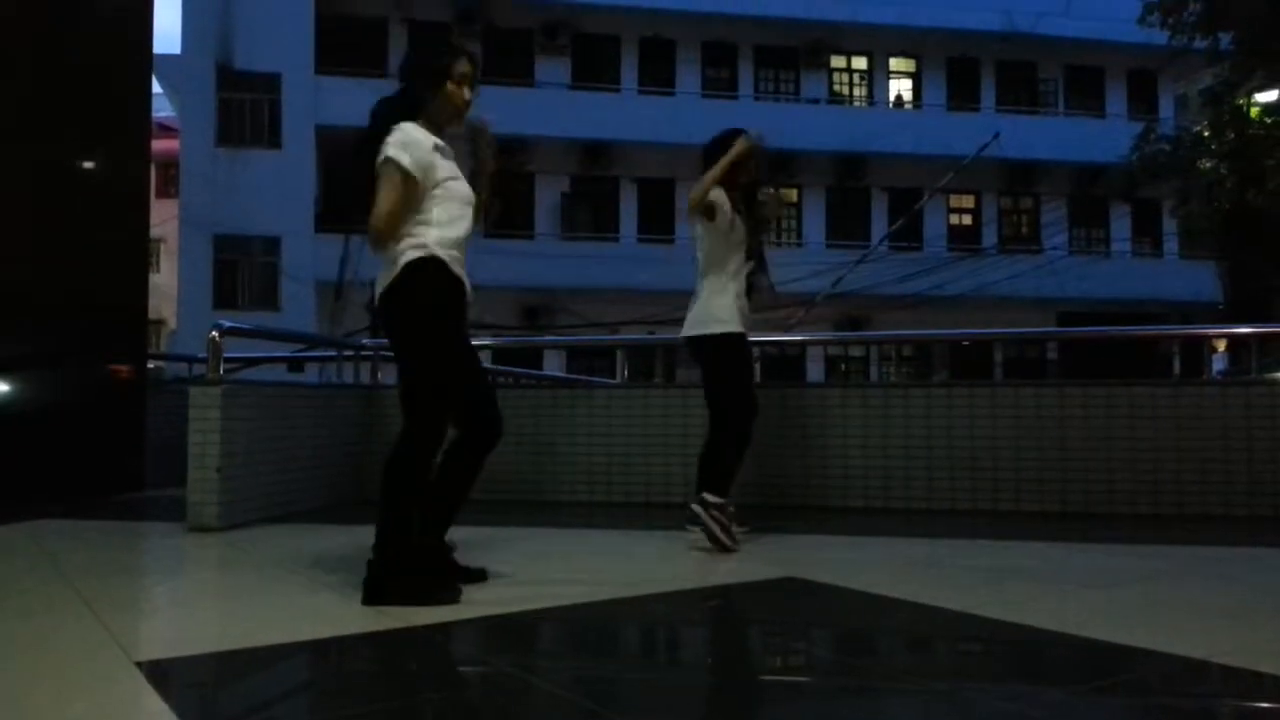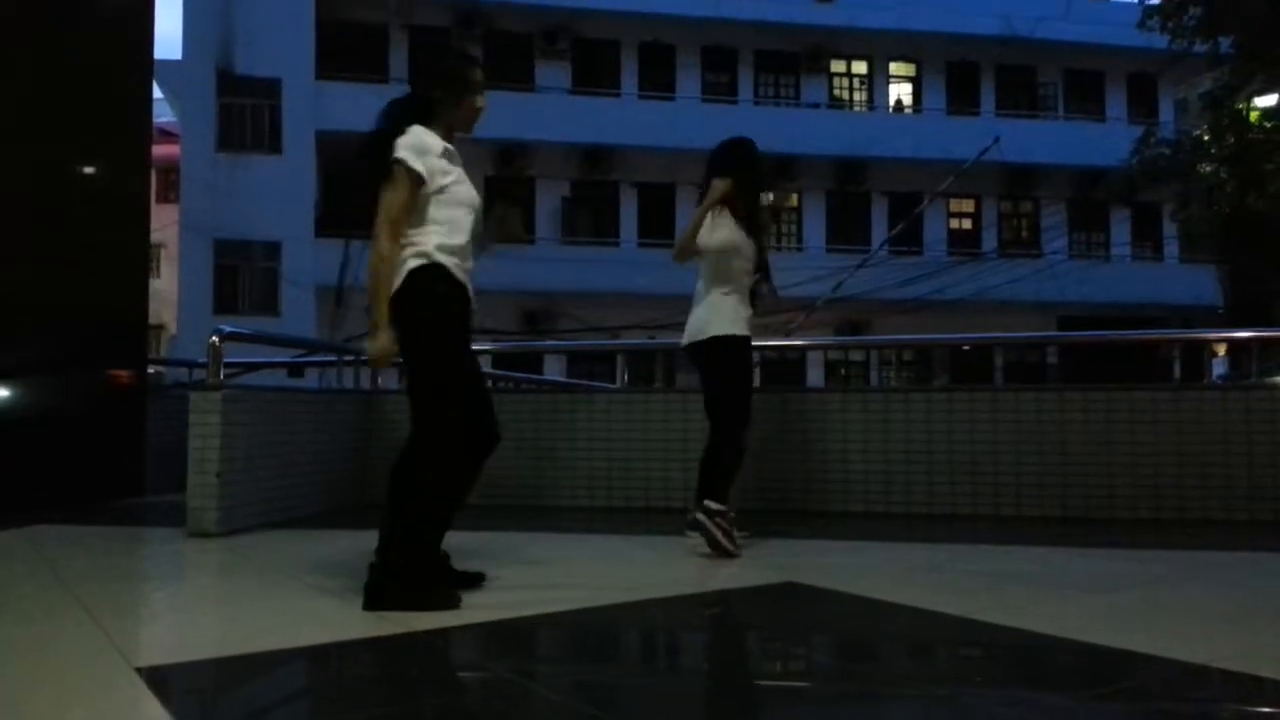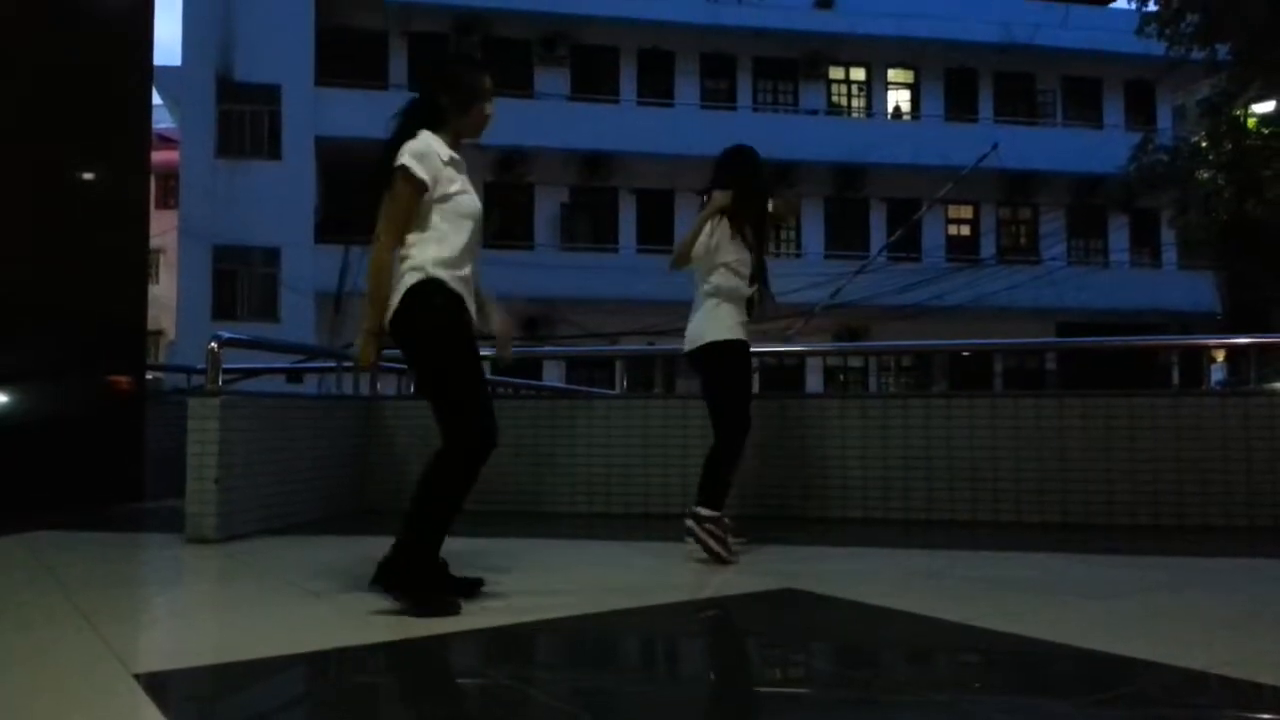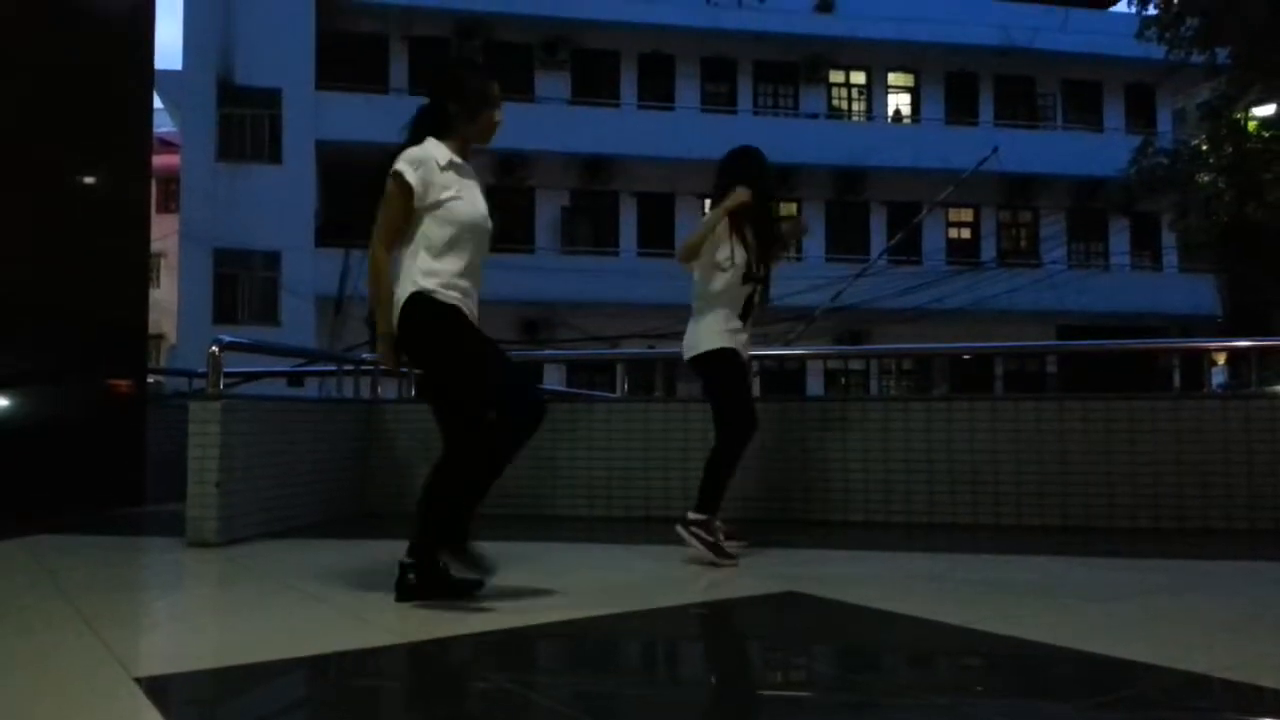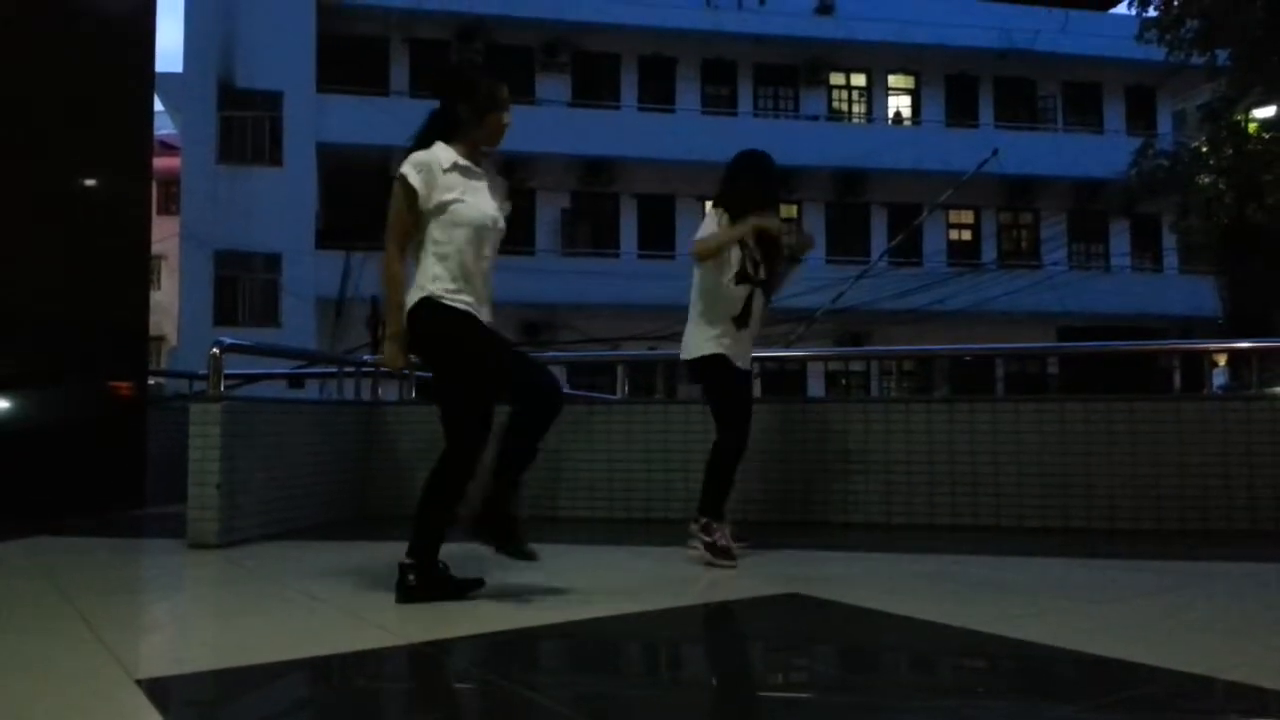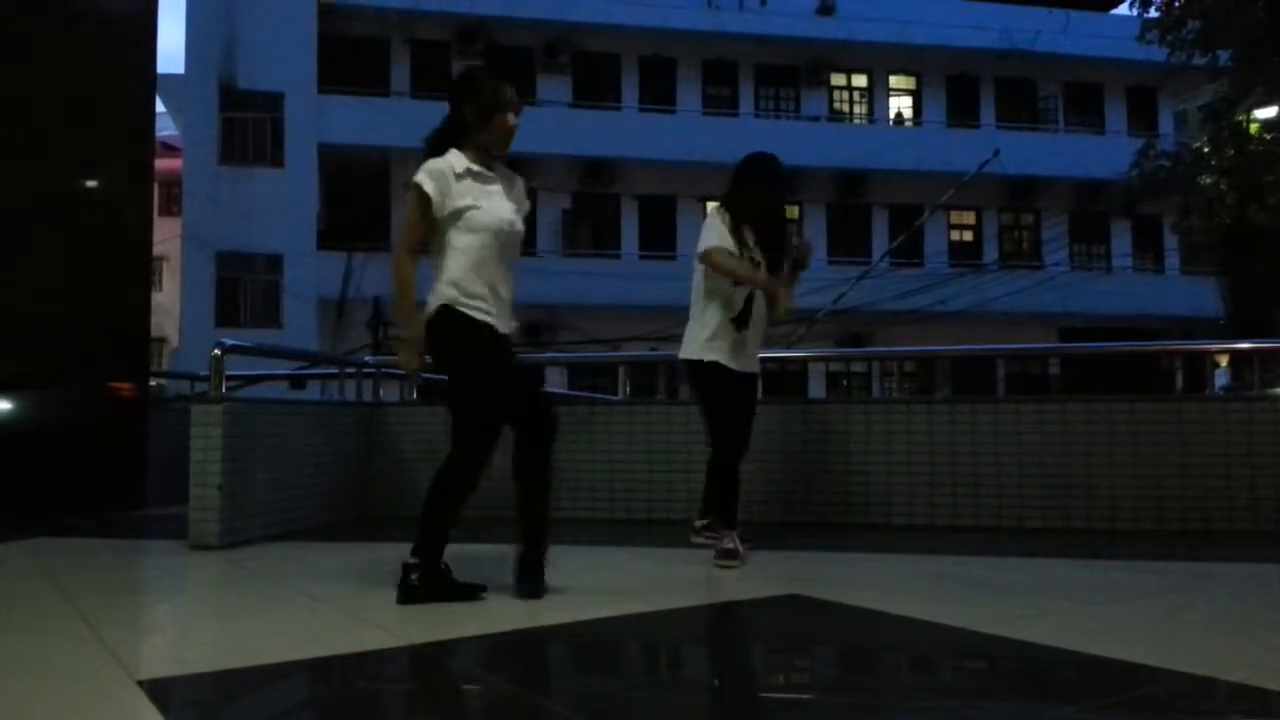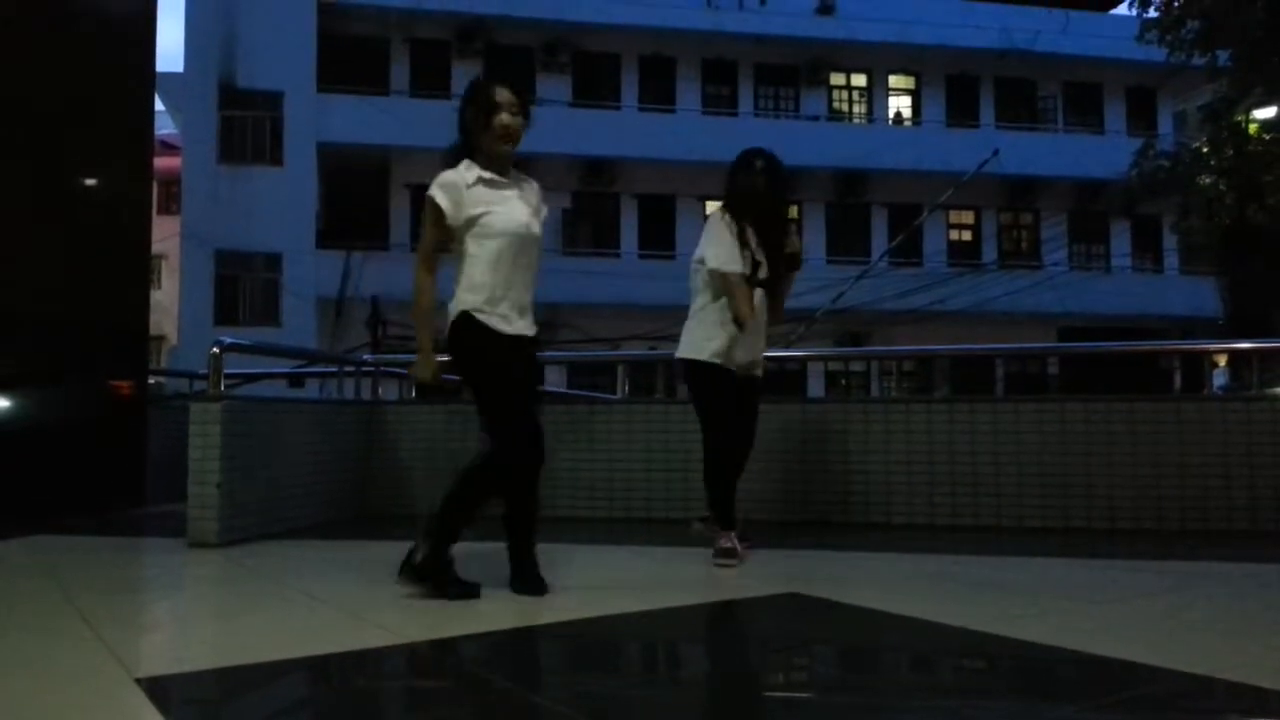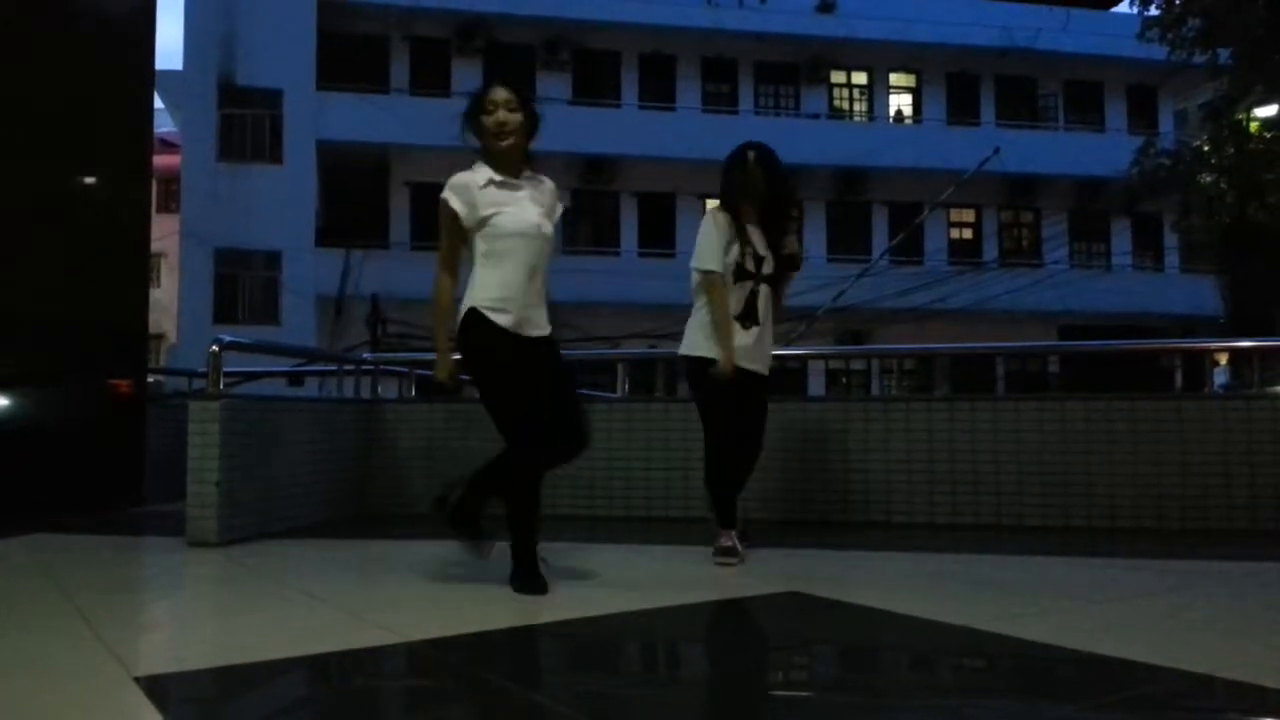
dt=0.1s
person 1, frame 1
left shoulder: (439, 152)
right shoulder: (407, 139)
left elbow: (464, 217)
right elbow: (381, 229)
left hip: (442, 300)
right hip: (422, 290)
left knee: (482, 422)
right knee: (427, 428)
left ankle: (425, 546)
right ankle: (388, 570)
person 1, frame 2
left shoulder: (447, 159)
right shoulder: (416, 146)
right elbow: (387, 238)
right wrist: (383, 324)
left hip: (448, 303)
right hip: (427, 297)
left knee: (477, 431)
right knee: (437, 434)
left ankle: (420, 557)
right ankle: (391, 571)
person 1, frame 3
left shoulder: (452, 165)
right shoulder: (421, 152)
right elbow: (385, 243)
left wrist: (489, 309)
right wrist: (372, 327)
left hip: (449, 312)
right hip: (429, 308)
left knee: (474, 437)
right knee: (469, 435)
left ankle: (421, 563)
right ankle: (404, 563)
person 1, frame 4
left shoulder: (472, 180)
right shoulder: (419, 162)
right elbow: (382, 248)
left wrist: (475, 323)
right wrist: (383, 331)
left hip: (456, 319)
right hip: (428, 313)
left knee: (467, 442)
right knee: (522, 402)
left ankle: (422, 566)
right ankle: (451, 527)
person 1, frame 5
left shoulder: (491, 182)
right shoulder: (425, 166)
right elbow: (394, 251)
right wrist: (395, 331)
left hip: (471, 321)
right hip: (439, 316)
left knee: (465, 444)
right knee: (542, 391)
left ankle: (420, 567)
right ankle: (497, 512)
person 1, frame 6
left shoulder: (512, 185)
right shoulder: (439, 174)
right elbow: (407, 257)
right wrist: (410, 337)
left hip: (492, 329)
right hip: (459, 325)
left knee: (472, 448)
right knee: (538, 421)
left ankle: (424, 570)
right ankle: (532, 555)
person 1, frame 7
left shoulder: (531, 191)
right shoulder: (454, 185)
right elbow: (426, 269)
right wrist: (425, 348)
left hip: (519, 336)
right hip: (479, 332)
left knee: (509, 448)
right knee: (523, 445)
left ankle: (431, 555)
right ankle: (503, 560)
person 1, frame 8
left shoulder: (546, 190)
right shoulder: (465, 187)
right elbow: (448, 271)
right wrist: (443, 346)
left hip: (537, 333)
right hip: (489, 330)
left knee: (569, 434)
right knee: (529, 442)
left ankle: (467, 499)
right ankle: (524, 559)
person 2, frame 1
left shoulder: (742, 209)
right shoulder: (717, 203)
left elbow: (749, 263)
right elbow: (694, 201)
left wrist: (761, 215)
right wrist: (733, 151)
left hip: (725, 327)
right hip: (717, 326)
left knee: (726, 419)
right knee: (738, 413)
left ankle: (709, 502)
right ankle: (715, 498)
person 2, frame 2
left shoulder: (743, 216)
right shoulder: (719, 213)
left elbow: (752, 276)
right elbow: (682, 253)
left wrist: (764, 221)
right wrist: (709, 202)
left hip: (725, 331)
right hip: (720, 330)
left knee: (726, 424)
right knee: (734, 420)
left ankle: (709, 509)
right ankle: (714, 505)
person 2, frame 3
left shoulder: (746, 226)
right shoulder: (717, 223)
left elbow: (750, 285)
right elbow: (678, 259)
left wrist: (770, 226)
right wrist: (708, 212)
left hip: (725, 337)
right hip: (718, 336)
left knee: (729, 430)
right knee: (735, 426)
left ankle: (707, 516)
right ankle: (707, 512)
person 2, frame 4
left shoulder: (753, 228)
right shoulder: (717, 218)
left elbow: (755, 284)
right elbow: (686, 254)
left wrist: (781, 242)
right wrist: (727, 208)
left hip: (732, 345)
right hip: (712, 341)
left knee: (734, 430)
right knee: (740, 425)
left ankle: (705, 520)
right ankle: (700, 518)
person 2, frame 5
left shoulder: (760, 237)
right shoulder: (720, 220)
left elbow: (766, 291)
right elbow: (701, 252)
left wrist: (791, 257)
right wrist: (751, 224)
left hip: (737, 351)
right hip: (709, 346)
left knee: (734, 434)
right knee: (733, 431)
left ankle: (709, 521)
right ankle: (708, 521)
person 2, frame 6
left shoulder: (769, 237)
right shoulder: (721, 220)
left elbow: (771, 304)
right elbow: (719, 260)
left wrist: (795, 266)
right wrist: (768, 282)
left hip: (742, 357)
right hip: (708, 353)
left knee: (735, 443)
right knee: (726, 441)
left ankle: (708, 520)
right ankle: (727, 532)
person 2, frame 7
left shoulder: (769, 236)
right shoulder: (722, 223)
left elbow: (773, 308)
right elbow: (728, 282)
left wrist: (790, 265)
right wrist: (748, 319)
left hip: (745, 358)
right hip: (707, 354)
left knee: (740, 444)
right knee: (720, 442)
left ankle: (721, 520)
right ankle: (725, 530)
person 2, frame 8
left shoulder: (774, 230)
right shoulder: (720, 220)
left elbow: (773, 301)
right elbow: (712, 286)
left wrist: (790, 264)
right wrist: (725, 350)
left hip: (754, 356)
right hip: (711, 353)
left knee: (749, 445)
right knee: (721, 441)
left ankle: (724, 513)
right ankle: (727, 530)
